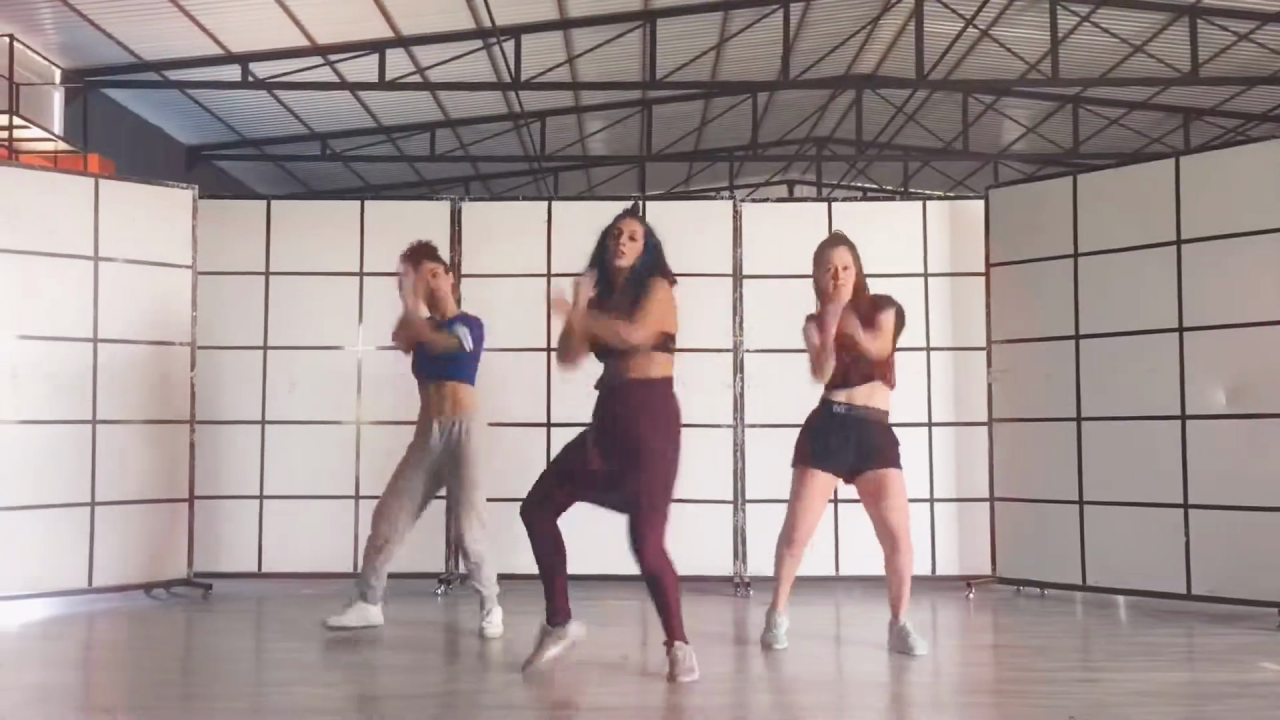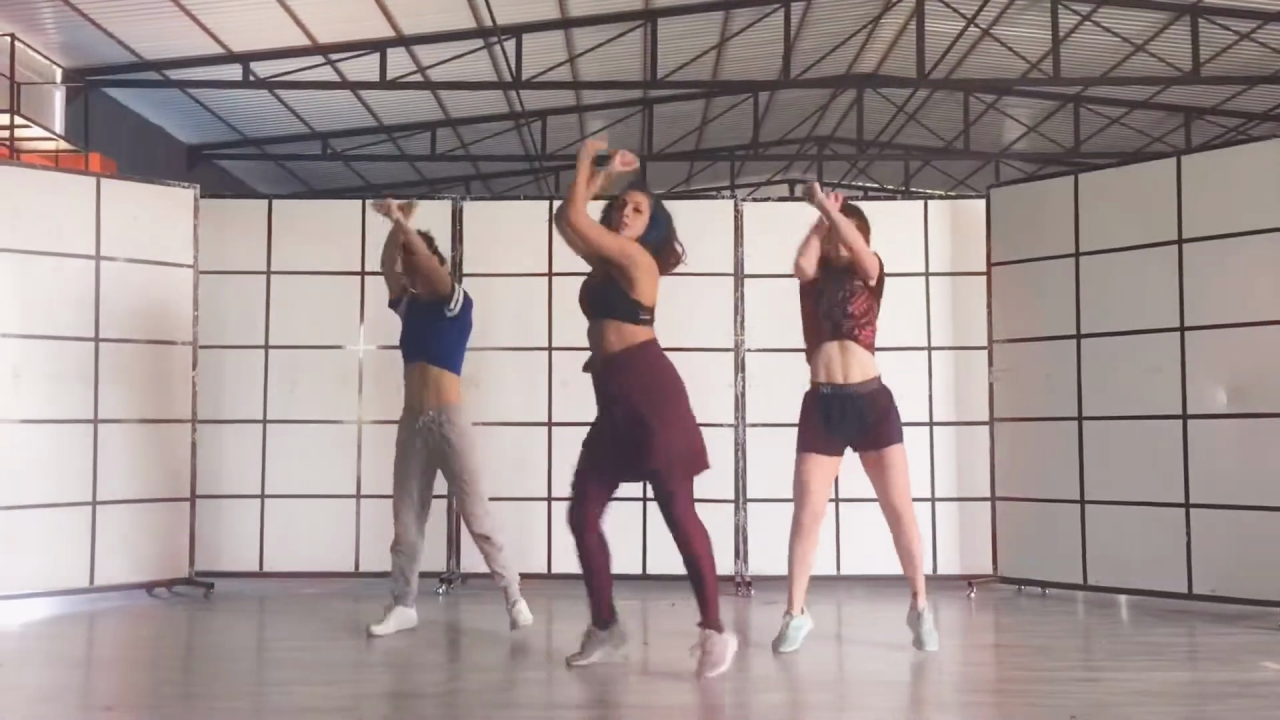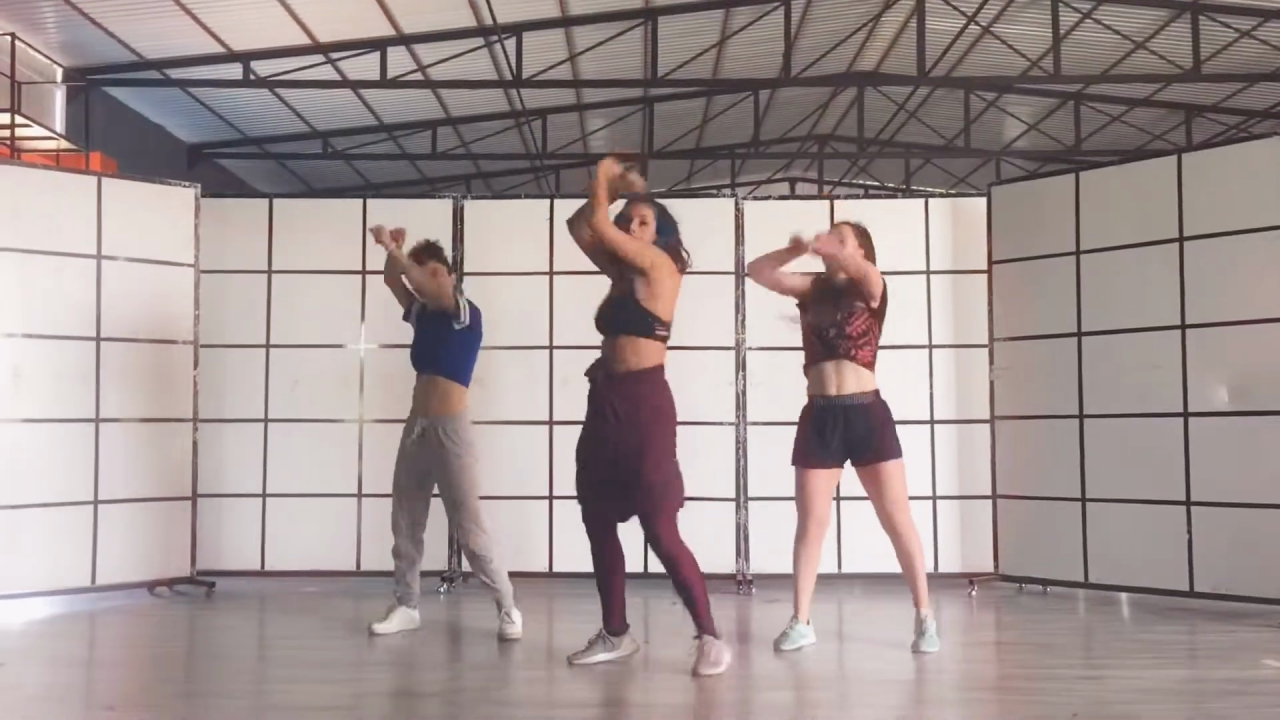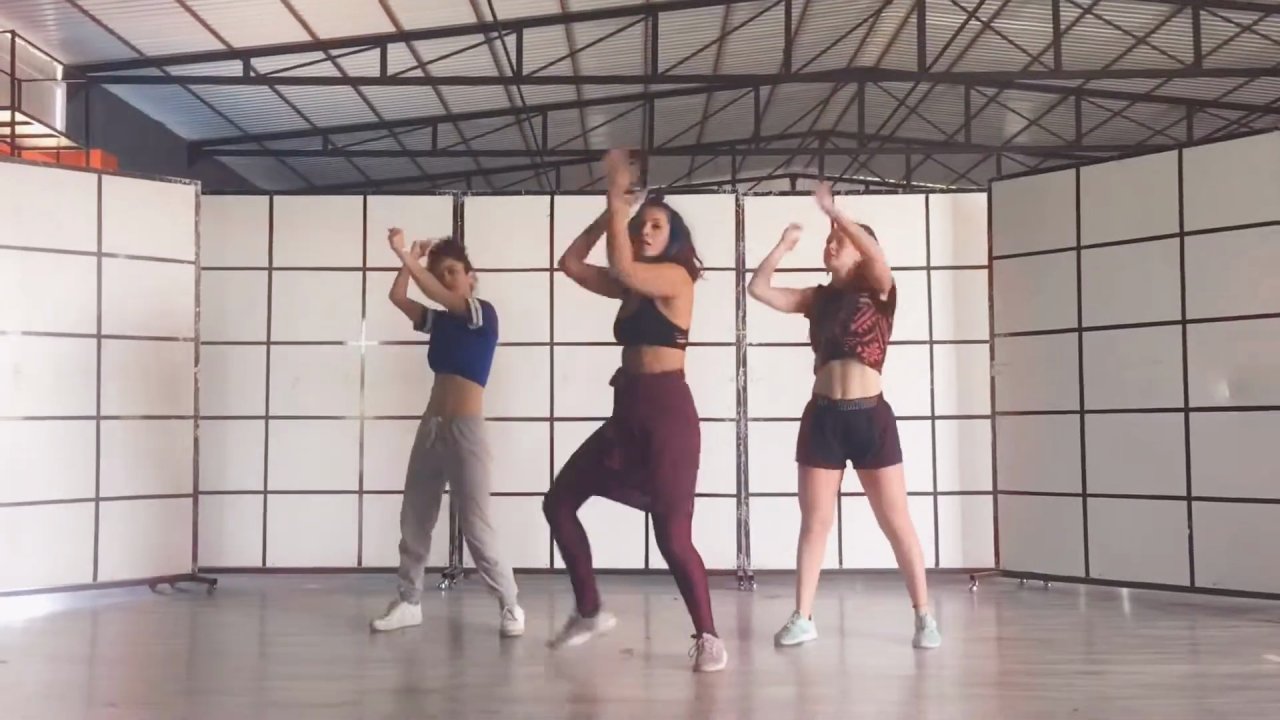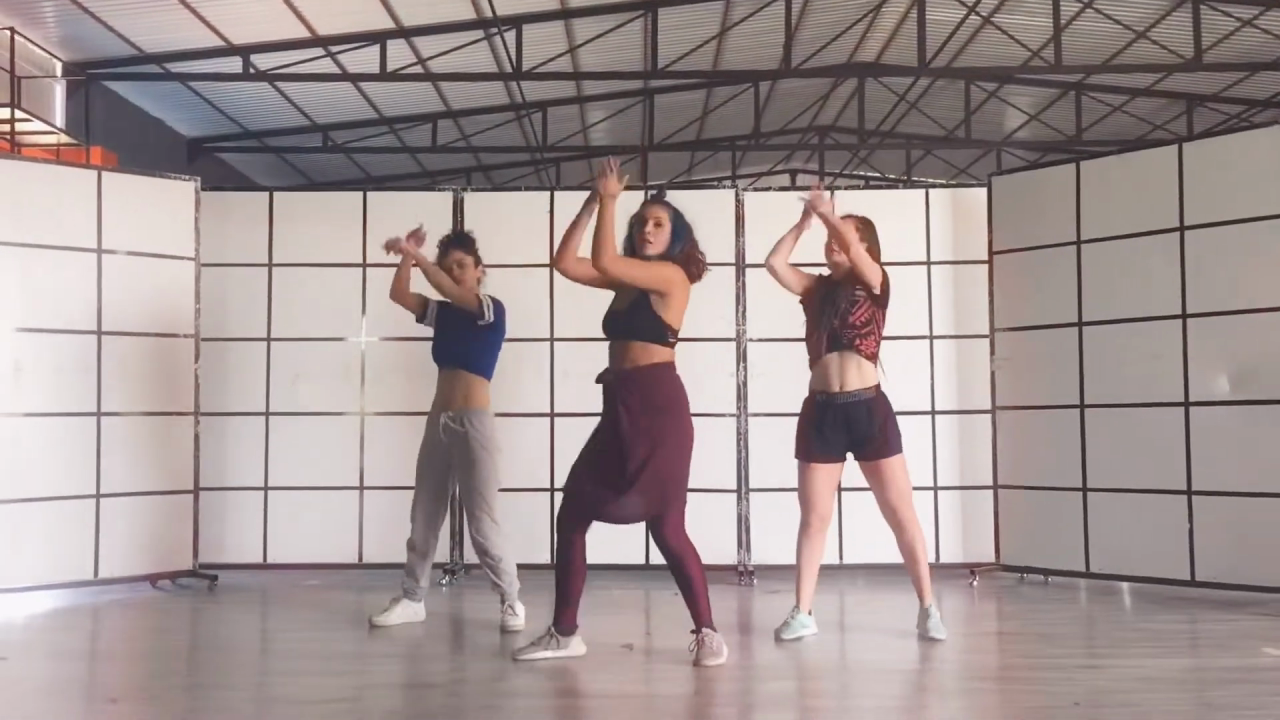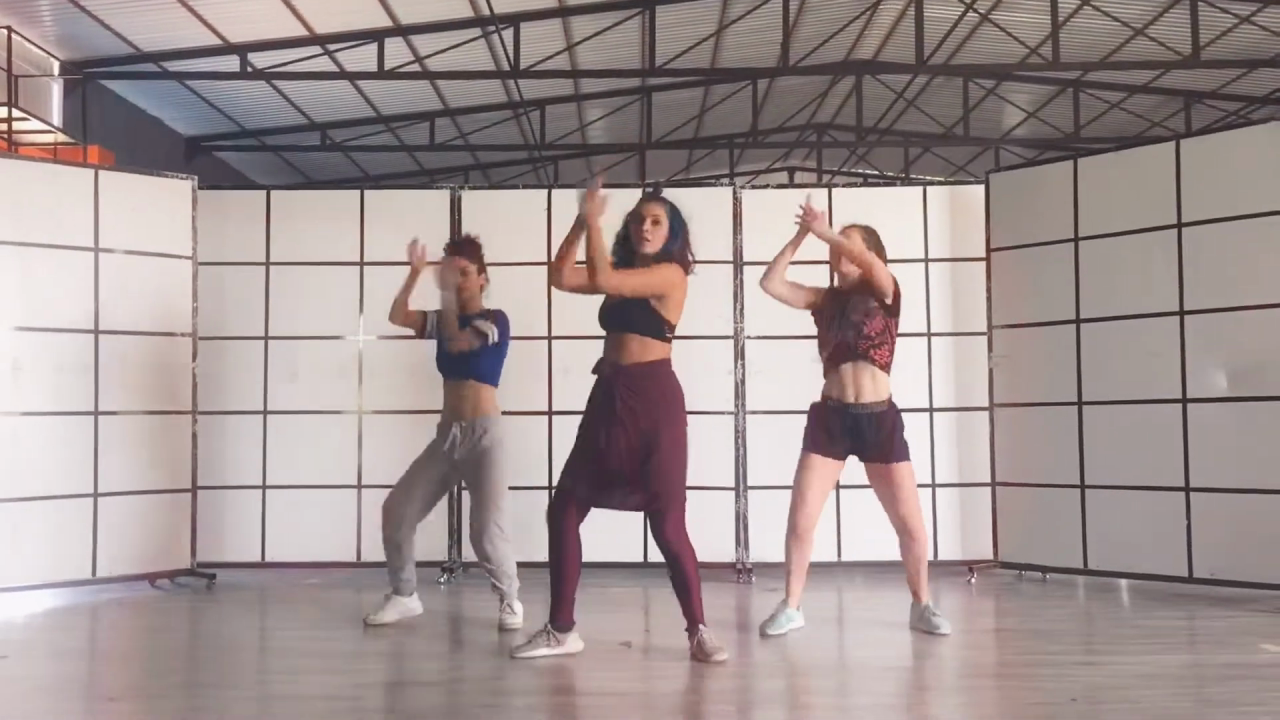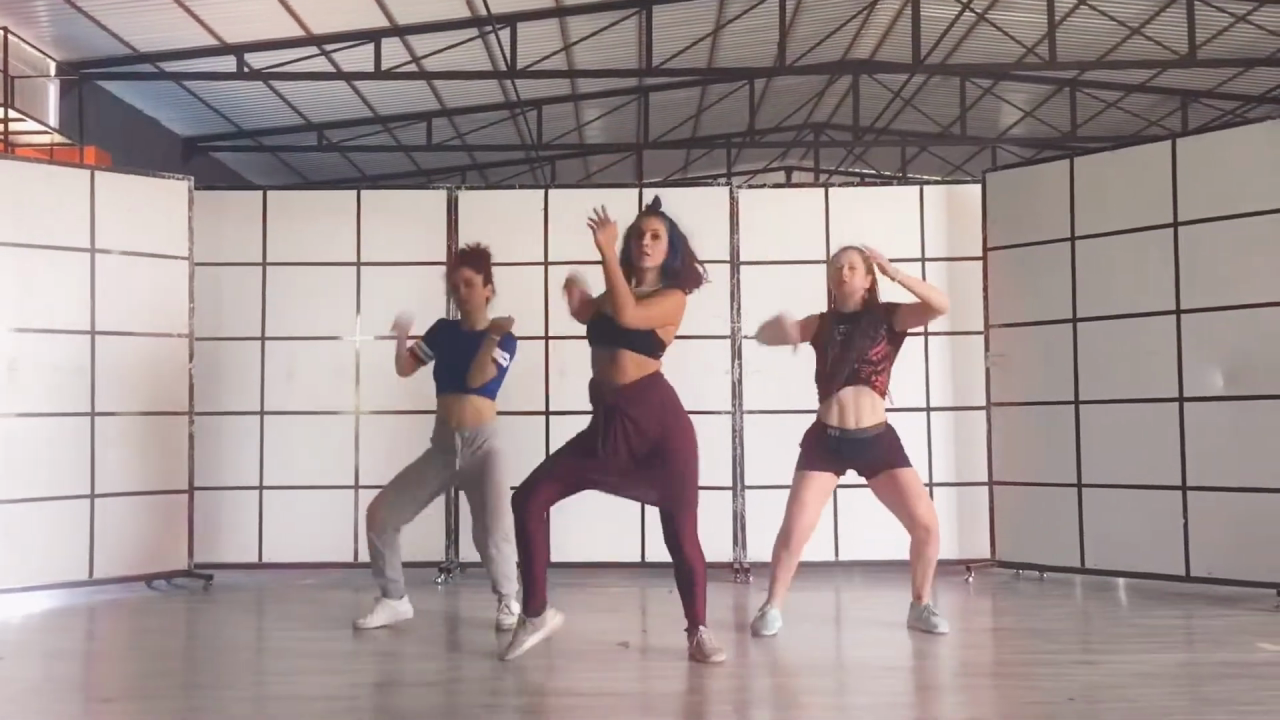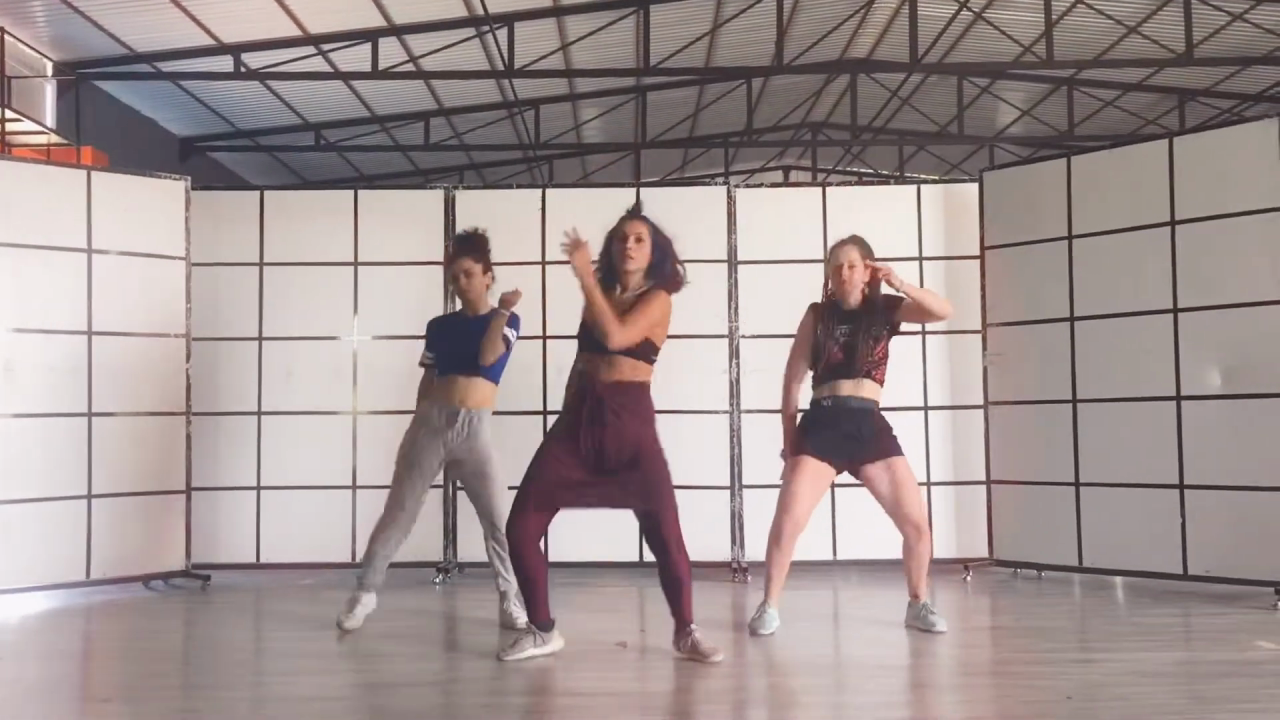
dt=0.2s
person 1, frame 1
left shoulder: (658, 289)
right shoulder: (596, 300)
left elbow: (639, 336)
right elbow: (567, 359)
left wrist: (581, 318)
right wrist: (576, 317)
left hip: (651, 418)
right hip: (607, 421)
left knee: (646, 542)
right knee: (538, 511)
left ankle: (679, 643)
right ankle: (559, 624)
person 1, frame 2
left shoulder: (636, 259)
right shoulder: (607, 263)
left elbow: (573, 217)
right elbow: (567, 222)
left wrist: (587, 161)
right wrist: (602, 173)
left hip: (650, 386)
right hip: (615, 397)
left knee: (677, 509)
right knee: (581, 515)
left ankle: (714, 631)
right ankle: (604, 628)
person 1, frame 3
left shoulder: (661, 267)
right shoulder: (624, 274)
left elbow: (599, 225)
right elbow: (582, 228)
left wrist: (603, 176)
right wrist: (612, 184)
left hip: (645, 406)
right hip: (606, 406)
left knee: (661, 534)
right knee: (598, 524)
left ankle: (710, 638)
right ankle: (616, 633)
person 1, frame 4
left shoulder: (677, 276)
right shoulder: (633, 287)
left elbow: (623, 267)
right elbow: (571, 265)
left wrist: (617, 197)
right wrist: (608, 208)
left hip: (667, 412)
right hip: (628, 414)
left knee: (672, 535)
right knee: (560, 502)
left ankle: (709, 637)
right ankle: (589, 611)
person 1, frame 5
left shoulder: (671, 275)
right shoulder: (627, 281)
left elbow: (603, 262)
right elbow: (564, 262)
left wrist: (608, 200)
right wrist: (590, 203)
left hip: (660, 406)
right hip: (618, 409)
left knee: (666, 528)
right knee: (571, 518)
left ankle: (707, 632)
right ankle: (564, 632)
person 1, frame 6
left shoulder: (671, 275)
right shoulder: (622, 273)
left elbow: (604, 278)
right elbow: (562, 277)
left wrist: (596, 222)
right wrist: (582, 222)
left hip: (653, 404)
right hip: (606, 406)
left knee: (667, 527)
right knee: (564, 513)
left ankle: (699, 631)
right ankle: (562, 629)
person 1, frame 7
left shoulder: (672, 298)
right shoulder: (618, 290)
left elbow: (627, 316)
right elbow: (587, 315)
left wrist: (609, 253)
right wrist: (575, 294)
left hip: (657, 419)
right hip: (608, 422)
left knee: (681, 531)
right knee: (528, 501)
left ankle: (698, 631)
right ankle: (537, 613)
person 1, frame 8
left shoulder: (657, 298)
right shoulder: (597, 298)
left elbow: (613, 336)
left wrist: (586, 273)
left hip: (630, 424)
right hip: (576, 424)
left knee: (666, 538)
right knee: (520, 530)
left ankle: (686, 631)
right ankle: (542, 630)
person 2, frame 1
left shoulder: (885, 309)
right shoulder: (814, 322)
left elbow: (879, 349)
right elbow: (821, 374)
left wrist: (854, 328)
right wrist: (829, 327)
left hip: (875, 430)
right hip: (828, 427)
left knee: (897, 532)
right knee: (796, 530)
left ankle: (900, 623)
right ankle: (776, 614)
person 2, frame 2
left shoulder: (869, 269)
right shoulder: (816, 272)
left elbow: (856, 248)
right elbow: (803, 261)
left wrist: (830, 208)
right wrist: (823, 213)
left hip: (870, 401)
right hip: (822, 404)
left knee: (900, 510)
right knee: (807, 513)
left ankle: (920, 607)
right ankle: (796, 613)
person 2, frame 3
left shoulder: (872, 291)
right shoulder: (815, 288)
left elbow: (866, 272)
right elbow: (757, 271)
left wrist: (826, 245)
right wrist: (798, 247)
left hip: (868, 413)
right hip: (820, 417)
left knee: (899, 521)
right knee: (811, 524)
left ankle: (924, 618)
right ankle: (801, 621)
person 2, frame 4
left shoulder: (879, 290)
right shoulder: (817, 297)
left elbow: (876, 252)
right elbow: (757, 287)
left wrist: (837, 213)
right wrist: (785, 243)
left hip: (870, 416)
right hip: (822, 417)
left knee: (896, 523)
right knee: (815, 522)
left ankle: (923, 614)
right ankle: (802, 616)
person 2, frame 5
left shoulder: (875, 282)
right shoulder: (816, 288)
left elbow: (852, 250)
right elbow: (774, 262)
left wrist: (825, 211)
right wrist: (805, 220)
left hip: (868, 408)
right hip: (821, 410)
left knee: (901, 514)
right knee: (815, 516)
left ankle: (928, 606)
right ankle: (802, 612)
person 2, frame 6
left shoulder: (885, 293)
right shoulder: (824, 299)
left elbow: (872, 266)
right elbow: (769, 285)
left wrist: (827, 232)
right wrist: (799, 236)
left hip: (881, 419)
right hip: (831, 419)
left knee: (910, 522)
right knee: (801, 519)
left ankle: (921, 606)
right ankle: (789, 607)
person 2, frame 7
left shoulder: (889, 318)
right shoulder: (821, 323)
left elbow: (941, 306)
right elbow: (765, 336)
left wrist: (895, 274)
right wrist: (783, 327)
left hip: (877, 439)
right hip: (826, 439)
left knee: (926, 524)
right knee: (794, 531)
left ankle: (920, 606)
right ankle: (772, 608)
person 2, frame 8
left shoulder: (885, 310)
right shoulder: (816, 316)
left elbow: (942, 310)
right elbow: (792, 379)
left wrist: (898, 283)
right wrist: (788, 441)
left hip: (870, 426)
right hip: (823, 424)
left knee: (916, 522)
right knee: (788, 521)
left ankle: (918, 604)
right ankle: (769, 606)
person 3, frame 1
left shoulder: (470, 325)
right shoulder: (416, 323)
left elbow: (439, 343)
right elbow: (402, 340)
left wrist: (414, 312)
right wrist: (413, 306)
left hip: (461, 432)
right hip: (426, 434)
left knee: (468, 527)
right knee: (388, 518)
left ankle: (490, 607)
right ankle: (367, 603)
person 3, frame 2
left shoulder: (458, 304)
right shoulder: (408, 307)
left elbow: (432, 267)
right elbow: (388, 268)
left wrist: (404, 225)
right wrist: (397, 226)
left hip: (448, 421)
right hip: (412, 423)
left knee: (476, 515)
right knee: (407, 520)
left ankle: (514, 597)
right ankle: (403, 607)
person 3, frame 3
left shoulder: (467, 314)
right shoulder: (424, 317)
left elbow: (433, 288)
right elbow: (393, 280)
left wrist: (394, 248)
right wrist: (394, 248)
left hip: (450, 431)
right hip: (415, 430)
left knee: (468, 527)
right knee: (406, 523)
left ankle: (508, 608)
right ankle: (406, 606)
person 3, frame 4
left shoulder: (484, 314)
right shoulder: (440, 321)
left elbow: (442, 295)
right elbow: (398, 298)
left wrist: (407, 257)
right wrist: (411, 259)
left hip: (465, 430)
right hip: (430, 428)
left knee: (476, 524)
right knee: (414, 520)
left ankle: (510, 606)
right ankle: (409, 602)
person 3, frame 5
left shoulder: (492, 308)
right shoulder: (443, 312)
left elbow: (454, 293)
right elbow: (398, 295)
left wrist: (413, 255)
right wrist: (408, 255)
left hip: (474, 424)
right hip: (438, 423)
left knee: (481, 519)
right knee: (424, 515)
left ankle: (511, 600)
right ankle: (411, 599)
person 3, frame 6
left shoulder: (495, 320)
right shoulder: (444, 317)
left elbow: (456, 343)
right elbow: (398, 317)
left wrist: (447, 297)
right wrist: (415, 272)
left hip: (484, 438)
right hip: (446, 437)
left knee: (487, 528)
right knee: (397, 509)
left ankle: (510, 600)
right ankle: (404, 595)
person 3, frame 7
left shoulder: (504, 339)
right shoulder: (441, 332)
left elbow: (476, 379)
right elbow: (405, 369)
left wrist: (493, 335)
right wrist: (402, 339)
left hip: (481, 447)
right hip: (441, 446)
left knee: (495, 531)
right knee: (381, 513)
left ankle: (507, 602)
right ankle: (393, 599)
person 3, frame 8
left shoulder: (502, 323)
right shoulder: (440, 326)
left elbow: (487, 357)
right elbow: (427, 379)
left wrist: (503, 311)
right wrist: (419, 425)
left hip: (474, 431)
right hip: (431, 422)
left knee: (498, 519)
right knee: (400, 511)
left ankle: (511, 600)
right ankle: (365, 592)
